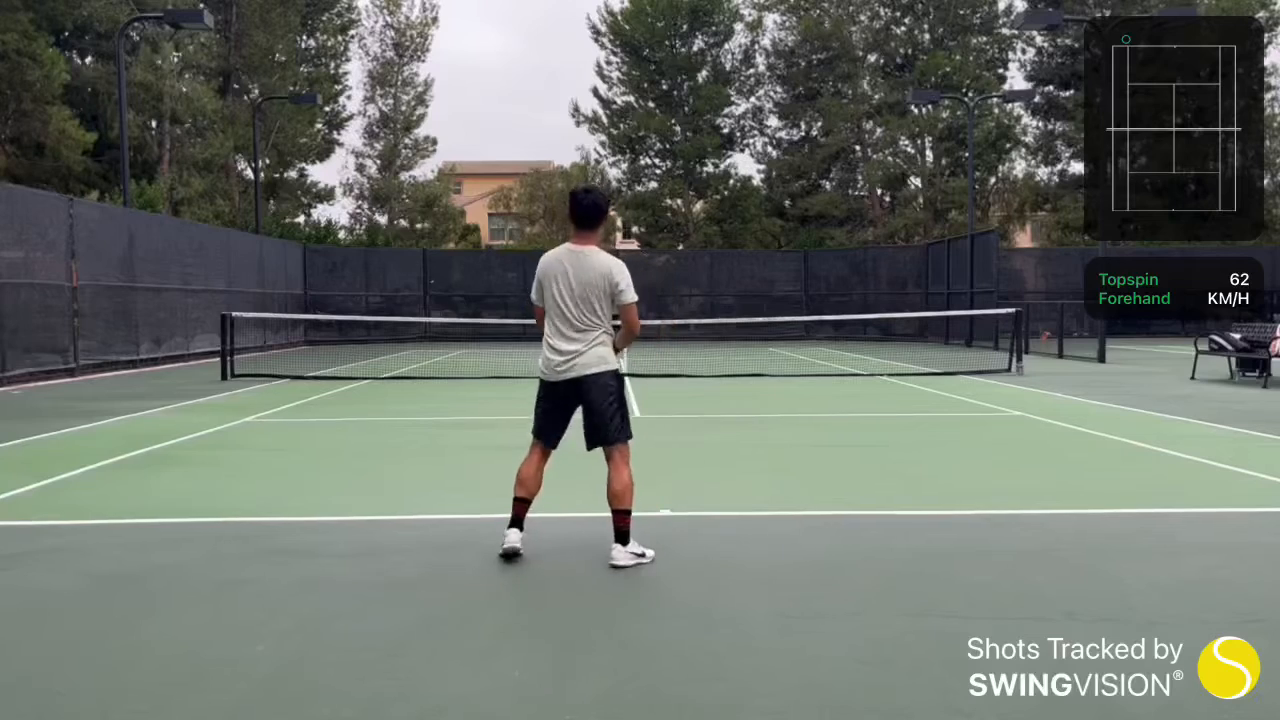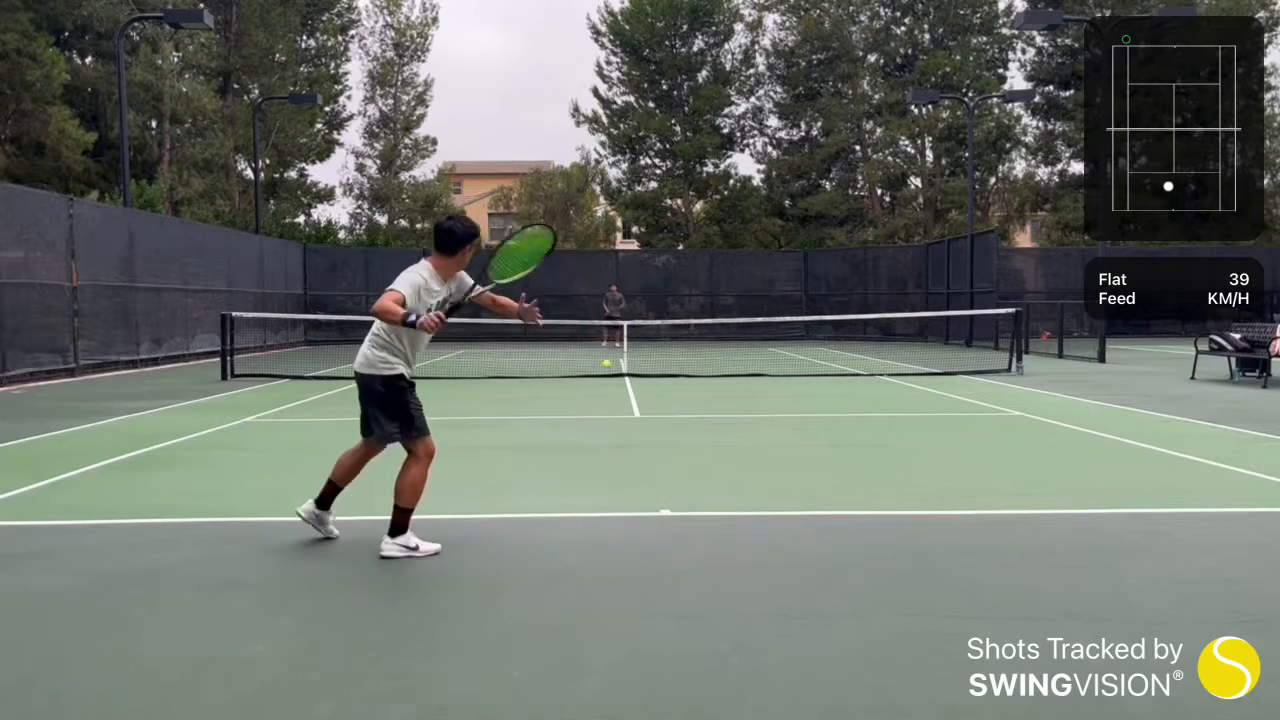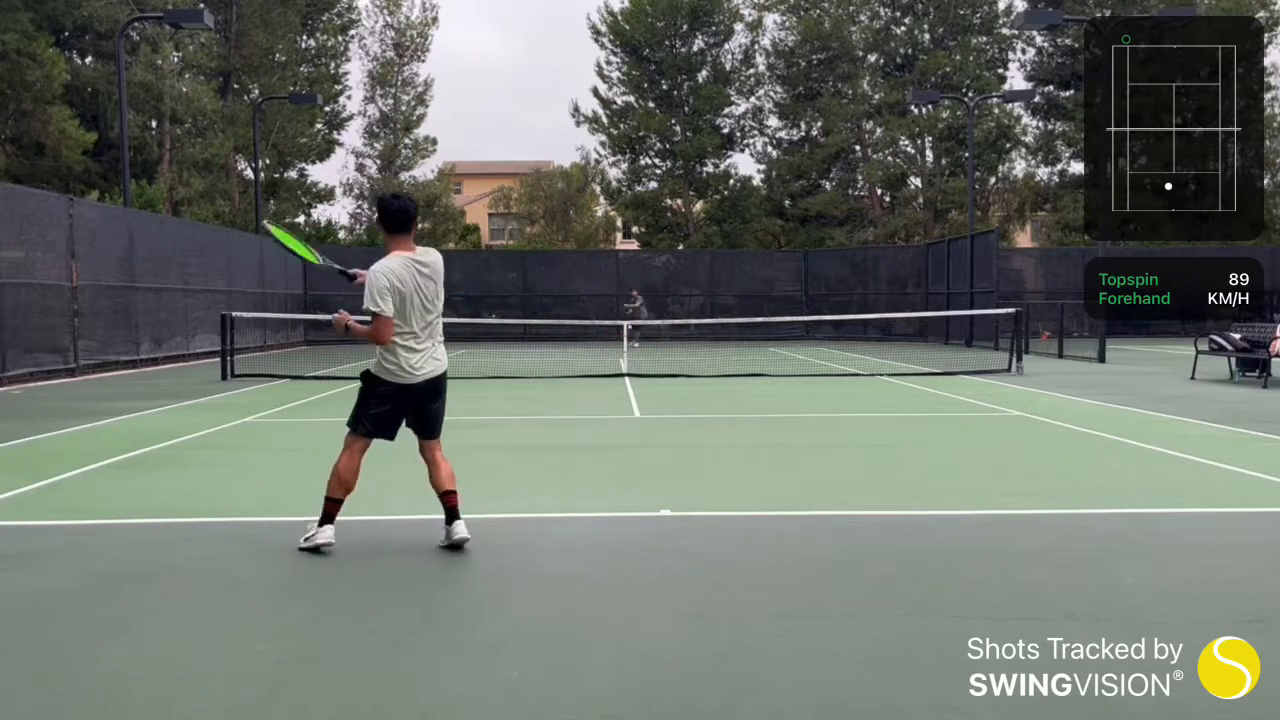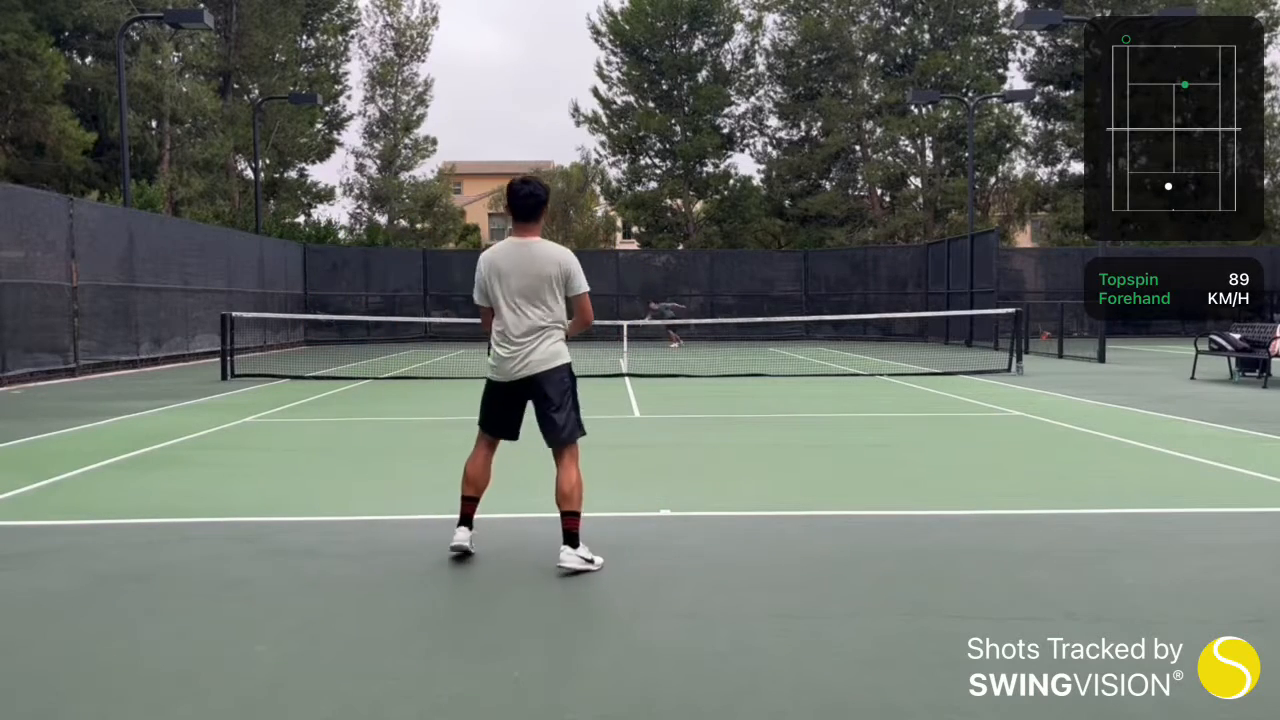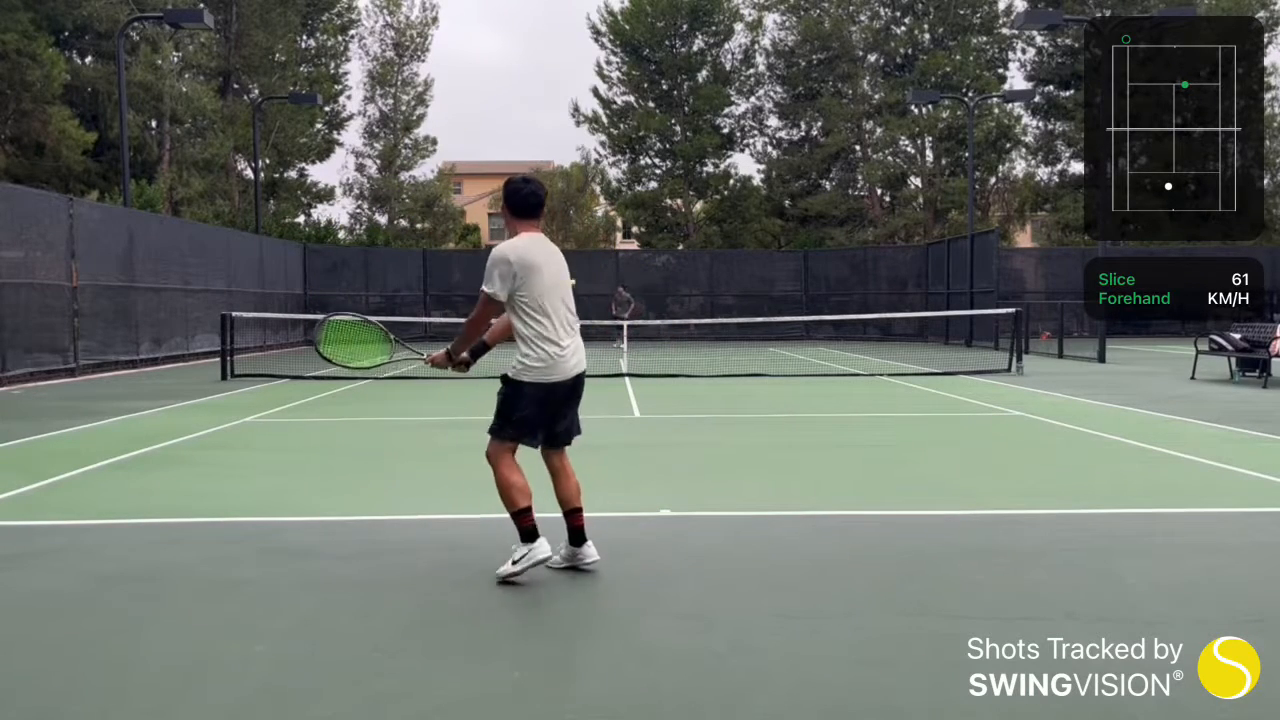
dt=1s
person 1, frame 1
left shoulder: (546, 263)
right shoulder: (613, 267)
right elbow: (632, 329)
right wrist: (614, 346)
left hip: (553, 372)
right hip: (598, 371)
left knee: (539, 451)
right knee: (618, 455)
left ankle: (514, 530)
right ankle: (622, 544)
person 1, frame 2
left shoulder: (453, 277)
right shoulder: (417, 278)
left elbow: (487, 298)
right elbow: (382, 308)
left wrist: (518, 310)
right wrist: (415, 320)
left hip: (372, 368)
right hip: (384, 371)
left knee: (371, 444)
right knee: (422, 450)
left ankle: (318, 507)
right ankle: (397, 537)
person 1, frame 3
left shoulder: (381, 272)
right shoulder: (435, 258)
left elbow: (381, 335)
left wrist: (349, 327)
left hip: (392, 375)
right hip: (433, 371)
left knee: (354, 446)
right knee: (433, 449)
left ankle: (325, 527)
right ankle: (455, 523)
person 1, frame 4
left shoulder: (489, 259)
right shoulder: (562, 257)
left elbow: (487, 323)
right elbow: (585, 318)
left hip: (504, 369)
right hip: (551, 365)
left knee: (485, 444)
right knee: (567, 455)
left ankle: (464, 529)
right ankle: (571, 547)
person 1, frame 5
left shoulder: (506, 252)
right shoulder: (550, 251)
left elbow: (481, 317)
left wrist: (452, 353)
right wrist: (475, 351)
left hip: (538, 372)
right hip: (571, 366)
left knee: (500, 453)
right knee: (556, 455)
left ankle: (531, 543)
right ankle: (580, 545)
